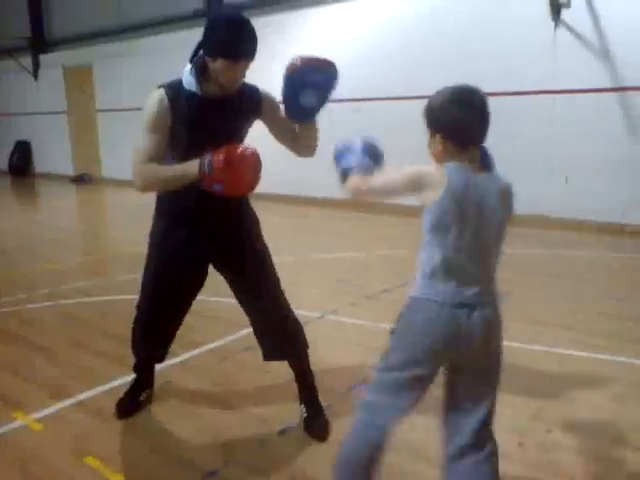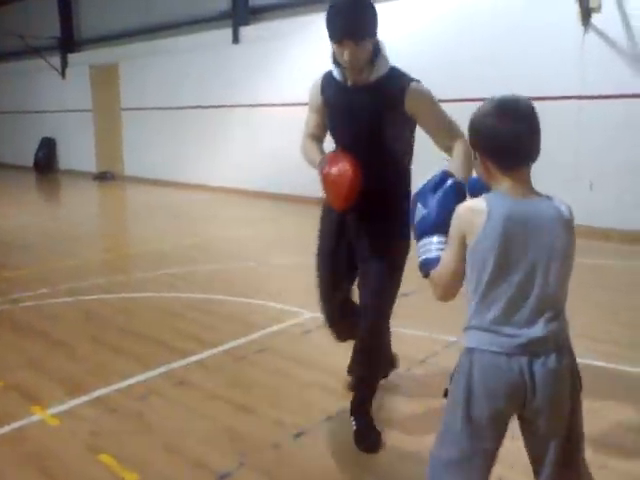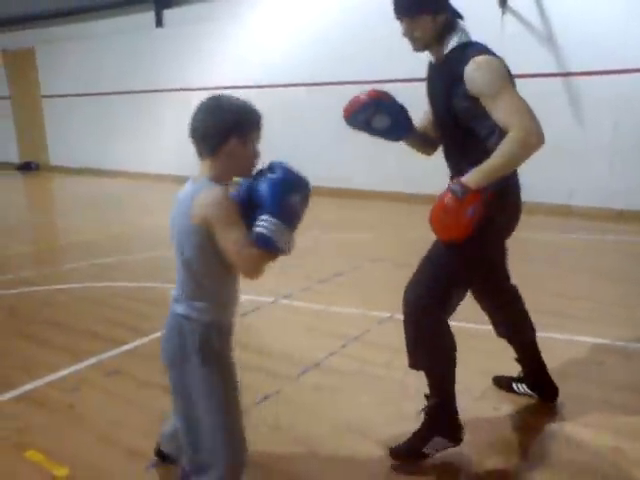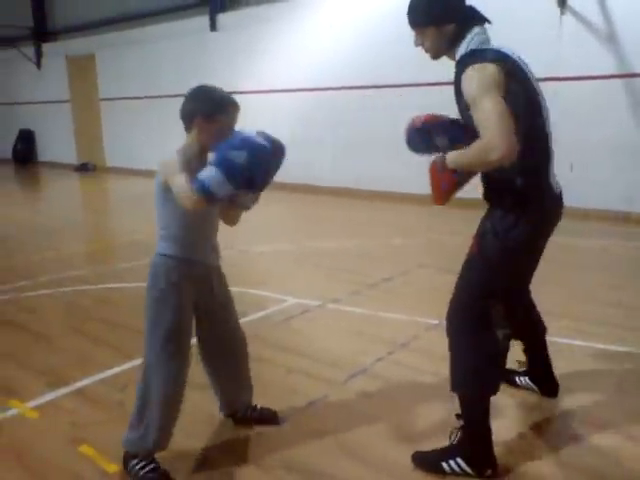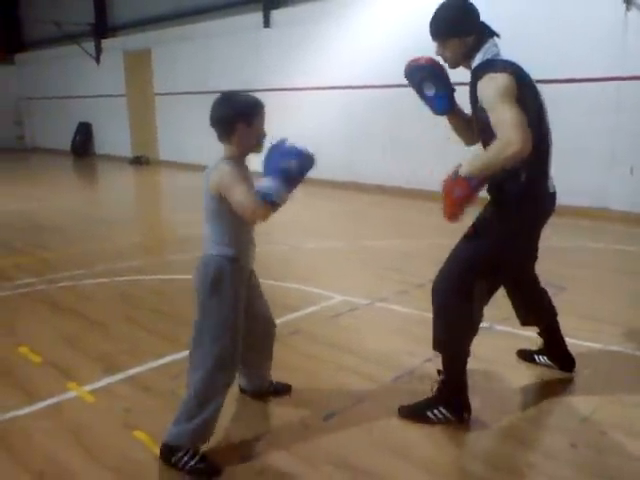
dt=1s
person 1, frame 1
left shoulder: (255, 100)
right shoulder: (166, 100)
left elbow: (305, 147)
right elbow: (142, 176)
right wrist: (199, 167)
left hip: (234, 223)
right hip: (177, 227)
left knee: (274, 311)
right knee: (152, 314)
left ankle: (309, 399)
right ankle: (142, 382)
person 1, frame 2
left shoulder: (406, 92)
right shoulder: (324, 87)
left elbow: (458, 142)
right elbow: (311, 139)
right wrist: (324, 164)
left hip: (387, 217)
right hip: (340, 209)
left knee: (374, 315)
right knee: (333, 298)
left ankle: (362, 409)
right ankle: (380, 359)
person 1, frame 3
left shoulder: (479, 65)
right shoulder: (439, 69)
left elbow: (528, 134)
right elbow: (432, 142)
left wrist: (473, 182)
right wrist: (401, 128)
left hip: (487, 203)
right hip: (471, 201)
left knee: (423, 300)
right knee: (496, 291)
left ankle: (442, 422)
right ankle: (538, 381)
person 1, frame 4
left shoulder: (480, 70)
right shoulder: (490, 61)
left elbow: (500, 149)
left wrist: (452, 160)
left hip: (518, 209)
right hip: (531, 202)
left knee: (469, 316)
right knee: (508, 294)
right ankle: (540, 373)
person 1, frame 5
left shoulder: (494, 79)
right shoulder: (493, 74)
left elbow: (515, 145)
right elbow: (475, 135)
left wrist: (466, 173)
right wrist: (444, 104)
left hip: (517, 202)
right hip: (528, 198)
left knee: (452, 287)
right knee: (519, 276)
left ankle: (452, 399)
right ankle: (557, 352)
person 2, frame 1
left shoulder: (431, 178)
right shoulder: (501, 189)
left elbow: (359, 189)
left wrist: (353, 162)
left hip: (429, 314)
right hip: (482, 319)
left knee: (380, 406)
right knee: (472, 426)
person 2, frame 2
left shoulder: (469, 214)
right shoulder: (562, 215)
left elbow: (443, 289)
left wrist: (432, 232)
left hip: (487, 362)
right hip: (551, 363)
person 2, frame 3
left shoulder: (193, 191)
right shoulder: (215, 199)
right elbow: (250, 266)
left wrist: (249, 208)
right wrist: (278, 214)
left hip: (189, 323)
right hip: (198, 331)
left knee: (206, 411)
person 2, frame 4
left shoulder: (205, 166)
right shoulder: (177, 164)
left elbow: (230, 218)
right elbow: (193, 202)
left hip: (207, 268)
right hip: (174, 270)
left knee: (229, 342)
right knee: (166, 360)
left ankle: (239, 407)
person 2, frame 5
left shoulder: (238, 168)
right shoulder: (226, 172)
left elbow: (255, 207)
right elbow: (256, 212)
left wrist: (281, 177)
right wrist: (279, 174)
left hip: (239, 267)
right hip: (223, 270)
left knee: (260, 328)
right knee: (218, 356)
left ankle: (256, 383)
right ankle: (180, 443)
